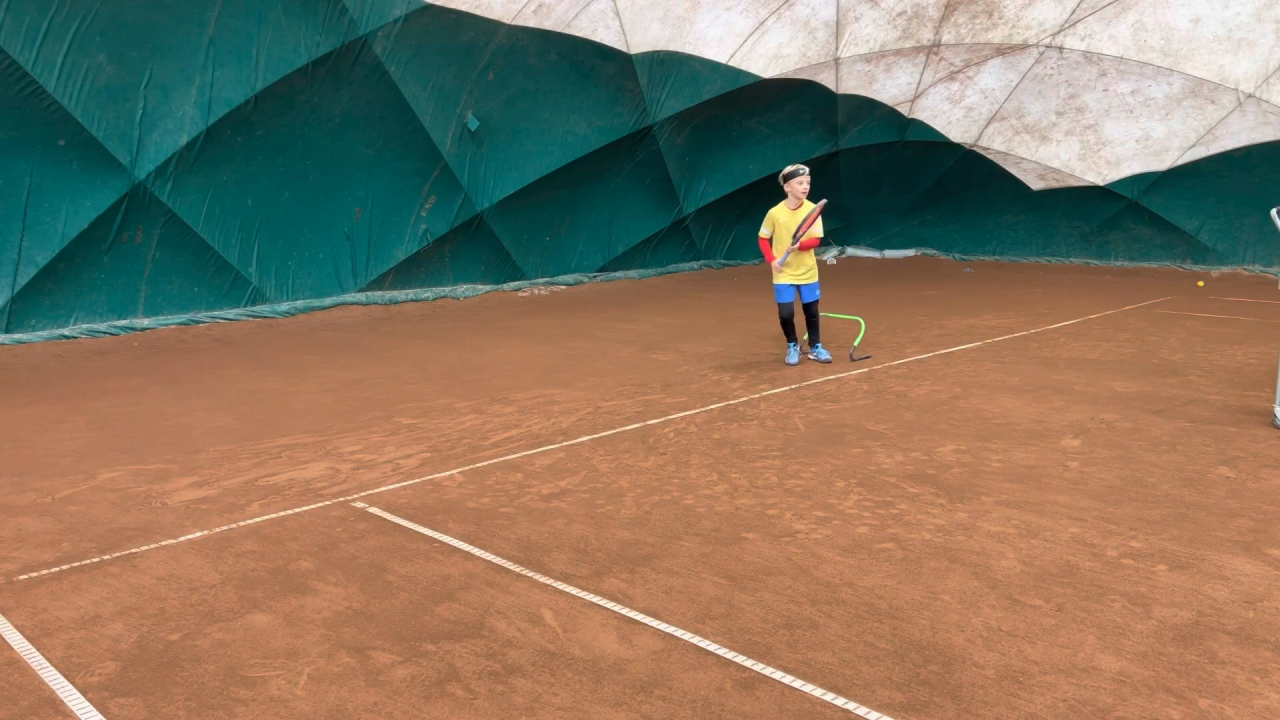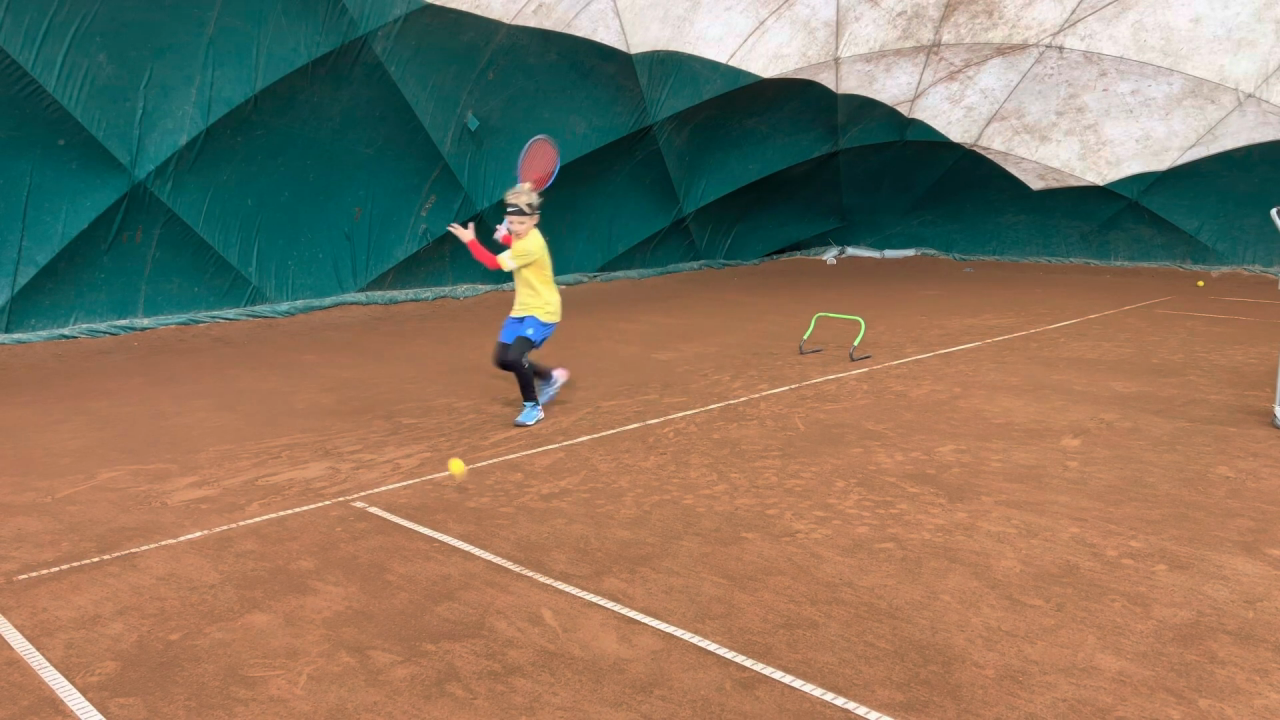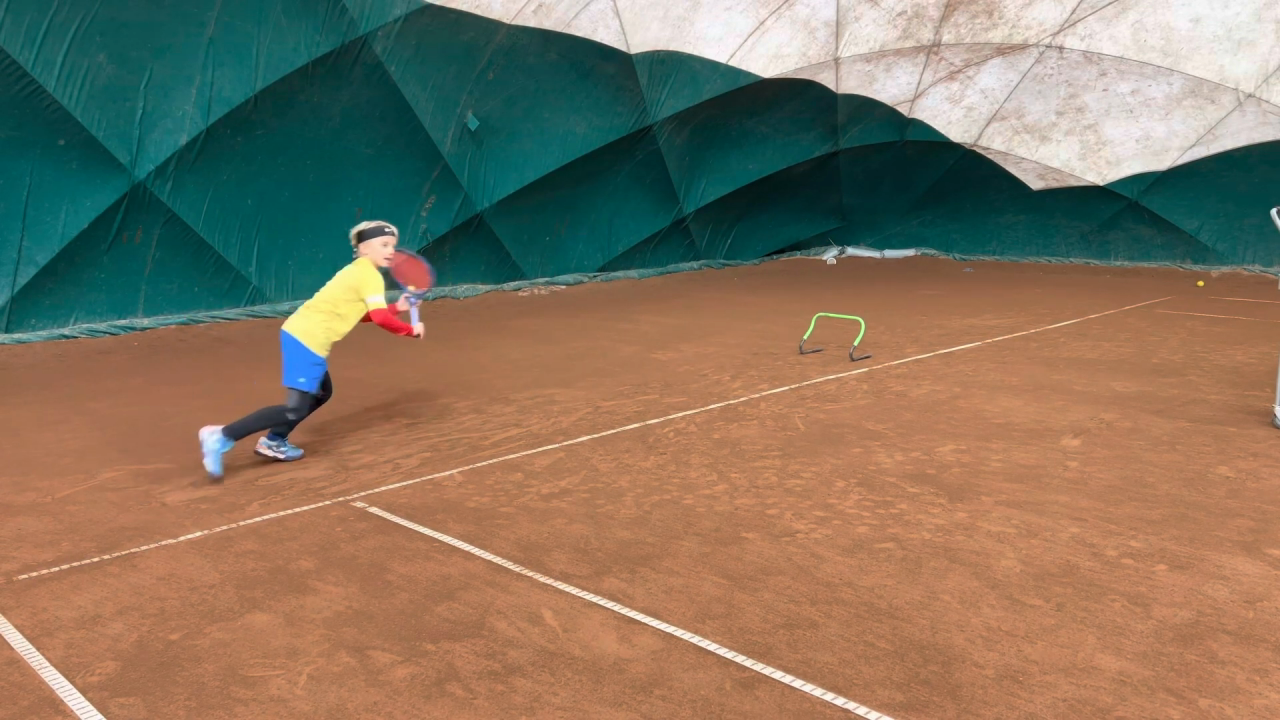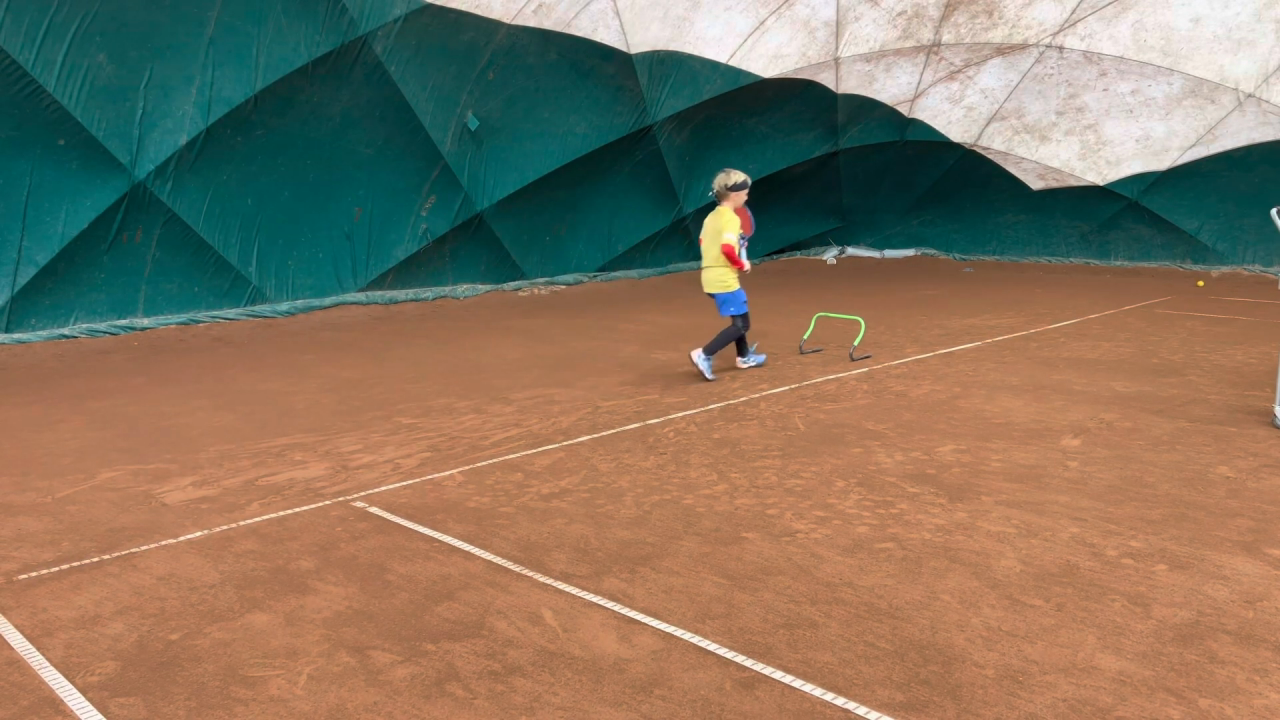
dt=1s
person 1, frame 1
left shoulder: (812, 210)
right shoulder: (774, 213)
left elbow: (816, 240)
right elbow: (763, 239)
left wrist: (799, 245)
right wrist: (772, 259)
left hip: (807, 271)
right hip: (783, 273)
left knee: (811, 309)
right knee: (786, 314)
left ankle: (815, 347)
right ankle: (793, 346)
person 1, frame 2
left shoulder: (531, 245)
right shoulder: (525, 238)
left elbow: (495, 264)
left wrist: (471, 240)
right wrist: (506, 238)
left hip: (543, 310)
right hip: (523, 308)
left knee: (514, 358)
right knee: (503, 359)
left ankle: (532, 406)
right ankle: (550, 377)
person 1, frame 3
left shoulder: (355, 271)
right shoulder: (370, 276)
left elbow: (368, 317)
right elbow: (380, 318)
left wrist: (397, 309)
right wrist: (411, 330)
left hip: (295, 334)
right hip: (307, 340)
left knee: (320, 393)
right knee: (295, 408)
left ankle: (273, 440)
right ankle: (221, 436)
person 1, frame 4
left shoulder: (713, 216)
right shoulder: (732, 219)
left elbow: (703, 243)
right elbow: (728, 249)
right wrist: (742, 264)
left hip: (712, 279)
right hip: (724, 281)
left knee: (740, 320)
right knee: (741, 324)
left ankle: (744, 356)
right ankle: (703, 354)
